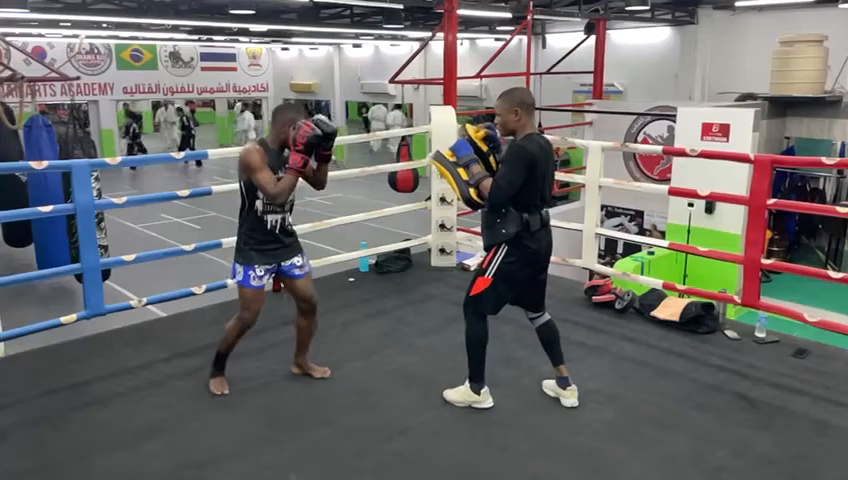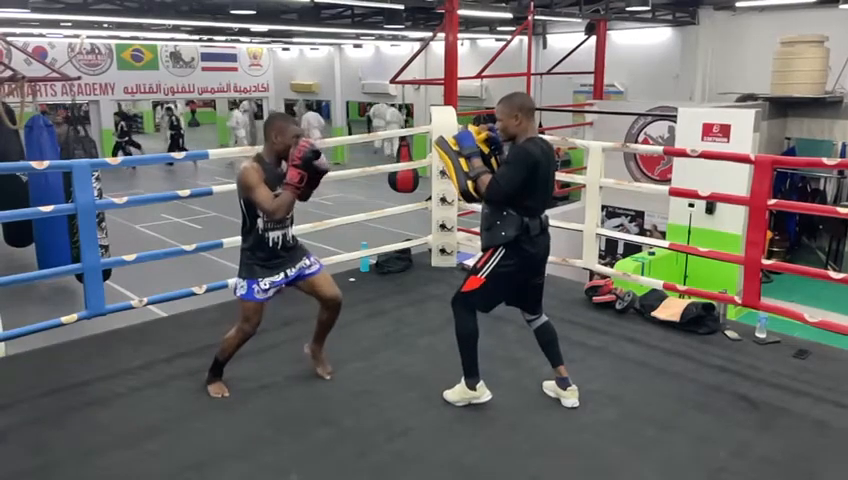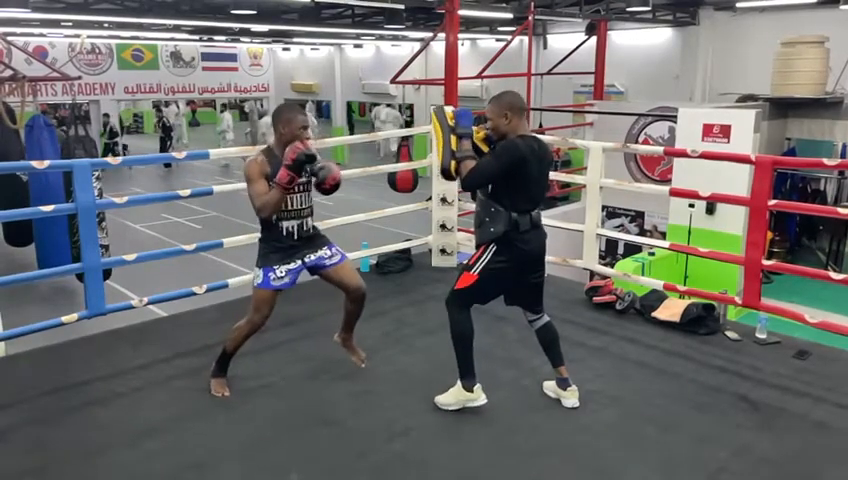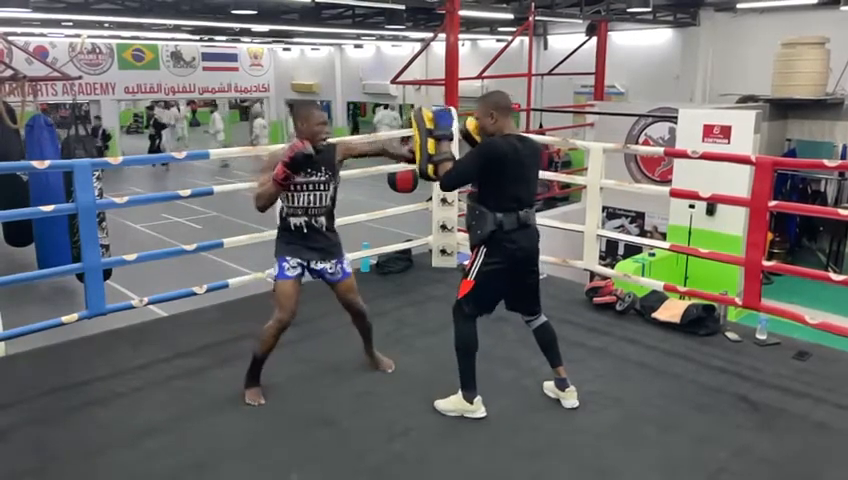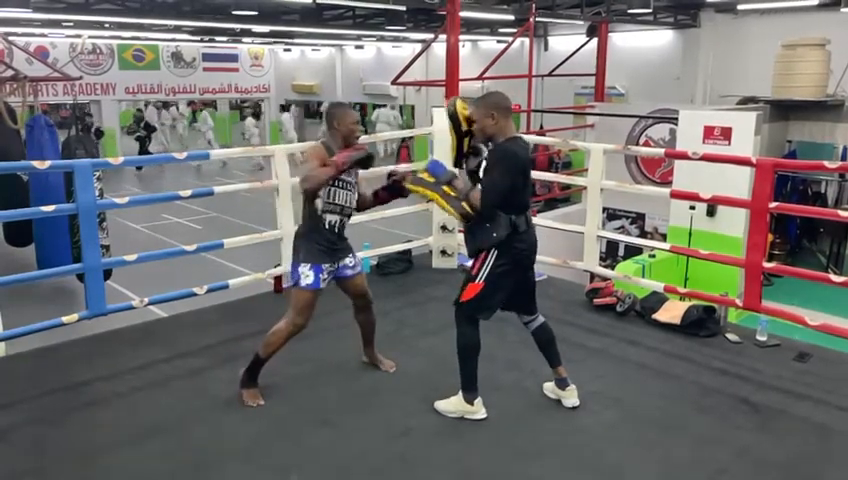
dt=1s
person 1, frame 1
left shoulder: (521, 150)
right shoulder: (542, 145)
left elbow: (496, 196)
left wrist: (471, 162)
left hip: (515, 244)
right hip: (536, 238)
left knee: (474, 307)
right knee: (535, 309)
left ankle: (476, 390)
right ankle: (564, 384)
person 1, frame 2
left shoulder: (523, 153)
right shoulder: (542, 149)
left elbow: (493, 193)
left wrist: (473, 155)
right wrist: (497, 151)
left hip: (513, 246)
right hip: (533, 242)
left knee: (463, 303)
right knee: (532, 312)
left ankle: (473, 386)
right ankle: (564, 384)
person 1, frame 3
left shoulder: (511, 149)
right shoulder: (540, 149)
left elbow: (470, 180)
left wrist: (465, 138)
right wrist: (490, 145)
left hip: (506, 244)
right hip: (531, 239)
left knee: (457, 302)
right knee: (534, 311)
left ankle: (468, 387)
right ankle: (564, 385)
person 1, frame 4
left shoulder: (492, 149)
right shoulder: (532, 148)
left elbow: (448, 181)
left wrist: (444, 139)
left hip: (498, 245)
right hip: (526, 238)
left knee: (464, 312)
right knee: (532, 311)
left ankle: (469, 398)
right ankle: (564, 385)
person 1, frame 5
left shoulder: (507, 154)
right shoulder: (512, 147)
left elbow: (486, 203)
right elbow: (486, 185)
left wrist: (449, 178)
right wrist: (466, 164)
left hip: (502, 247)
right hip: (518, 242)
left knee: (466, 314)
right knee: (528, 311)
left ankle: (470, 400)
right ankle: (564, 385)
person 2, frame 1
left shoulder: (290, 152)
right shoulder: (253, 154)
left elbow: (319, 183)
right elbow: (277, 195)
left wrist: (324, 152)
right wrist: (300, 157)
left hip: (286, 243)
right hip: (254, 249)
left knee: (308, 302)
right knee: (248, 316)
left ankle: (301, 361)
right ankle: (217, 370)
person 2, frame 2
left shoulder: (286, 164)
right shoulder: (250, 171)
left elbow: (302, 197)
right elbow: (275, 212)
left wrist: (313, 176)
right wrist: (297, 172)
left hip: (291, 252)
right hip: (259, 262)
left knee: (333, 298)
right knee: (247, 327)
left ankle: (316, 349)
right ankle: (214, 375)
person 2, frame 3
left shoulder: (301, 154)
right shoulder: (258, 164)
left elbow: (322, 172)
right elbow: (264, 210)
left wrist: (327, 173)
right wrist: (289, 172)
left hip: (312, 240)
right hip: (277, 250)
left knee: (357, 289)
right knee: (257, 319)
left ankle: (346, 337)
right ankle: (219, 370)
person 2, frame 4
left shoulder: (336, 152)
right shoulder: (278, 158)
left elbow: (379, 148)
right elbow: (261, 203)
left wrist: (410, 154)
right wrist: (286, 170)
left hip: (326, 244)
right hip: (291, 246)
left knee: (355, 305)
right knee: (283, 317)
left ankle: (370, 351)
right ankle: (252, 379)
person 2, frame 5
left shoulder: (350, 158)
right shoulder: (318, 152)
left elbow: (360, 203)
right elbow: (308, 185)
left wrist: (388, 192)
right wrist: (342, 162)
left hip: (339, 245)
right hip: (313, 248)
left knee: (364, 299)
right knee: (297, 320)
left ankle: (370, 353)
right ankle: (249, 377)
